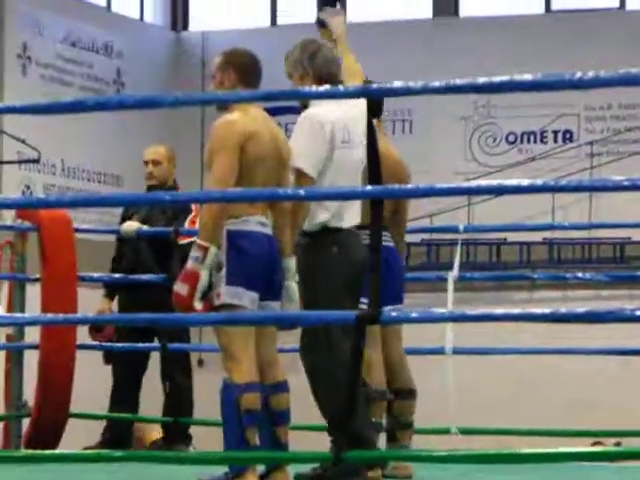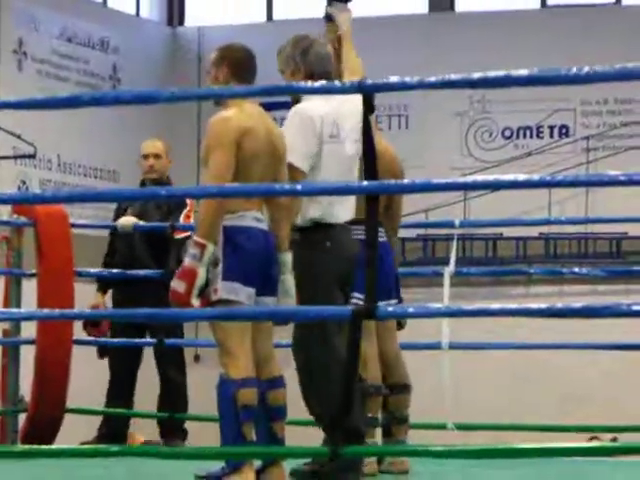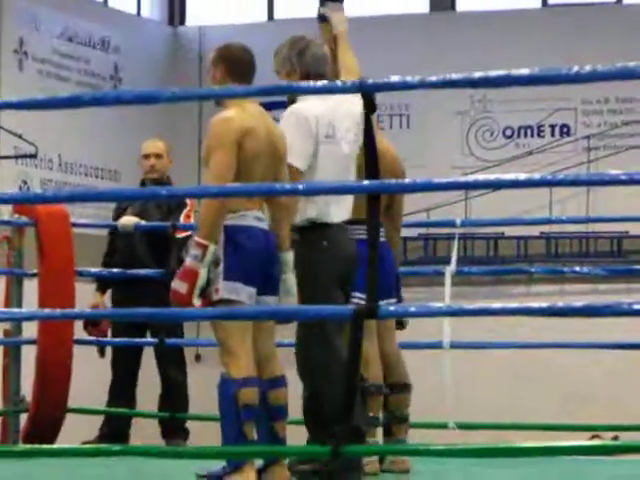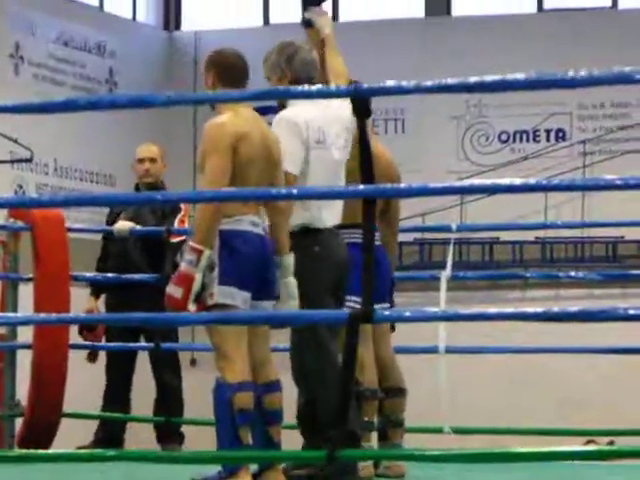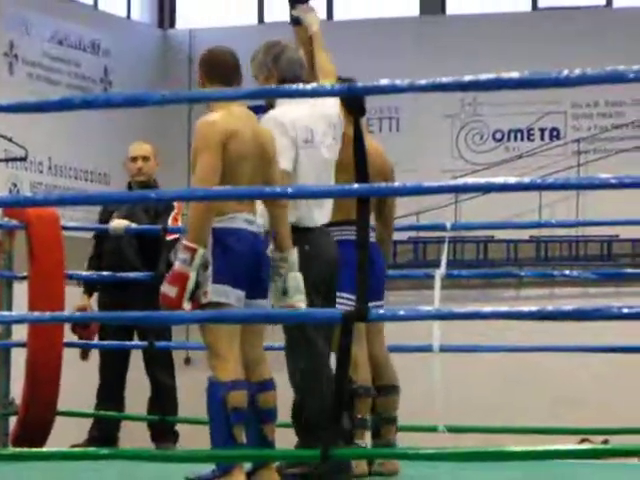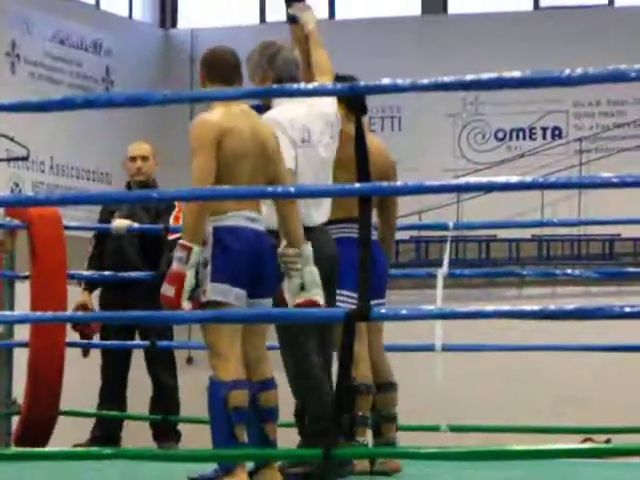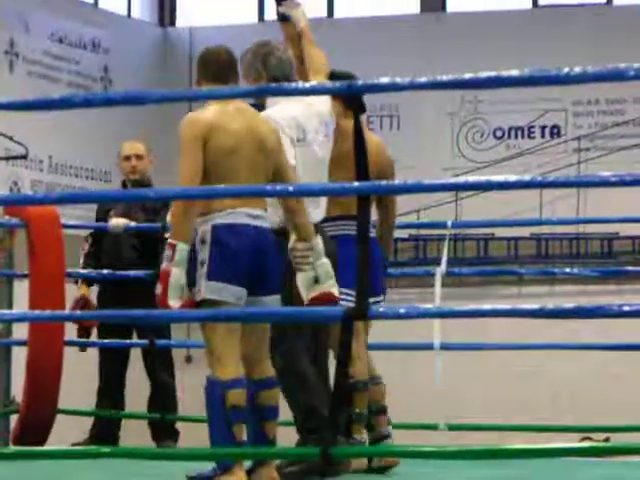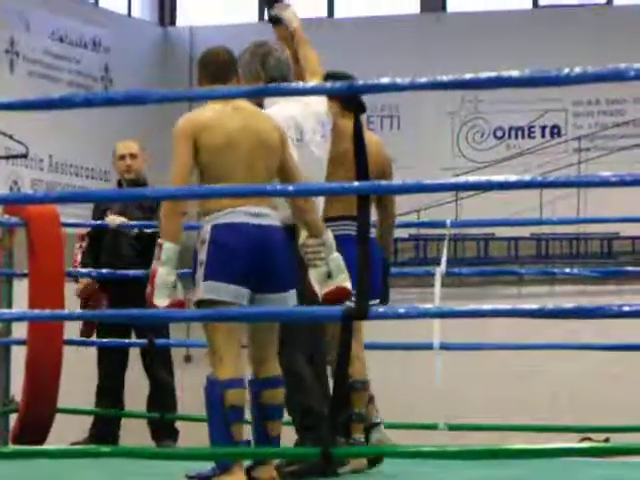
dt=0.1s
person 1, frame 1
left shoulder: (316, 117)
right shoulder: (358, 110)
left elbow: (300, 189)
left hip: (323, 247)
right hip: (349, 242)
left knee: (331, 352)
right knee: (321, 349)
person 1, frame 2
left shoulder: (305, 112)
right shoulder: (353, 107)
left elbow: (292, 183)
left hip: (316, 240)
right hip: (342, 236)
left knee: (324, 348)
right knee: (316, 345)
right ankle: (341, 440)
person 1, frame 3
left shoulder: (301, 112)
right shoulder: (350, 108)
left elbow: (291, 184)
left hip: (315, 240)
right hip: (339, 236)
left knee: (325, 348)
right knee: (319, 346)
right ankle: (323, 441)
person 1, frame 4
left shoulder: (290, 119)
right shoulder: (341, 112)
left elbow: (285, 188)
right wrist: (323, 37)
left hip: (306, 245)
right hip: (332, 243)
left knee: (316, 353)
right knee: (316, 350)
person 1, frame 5
left shoulder: (280, 119)
right shoulder: (328, 110)
left elbow: (280, 187)
right elbow: (327, 76)
left hip: (298, 243)
right hip: (322, 241)
left knee: (308, 352)
right knee: (311, 348)
person 1, frame 6
left shoulder: (276, 118)
right shoulder: (325, 110)
left elbow: (284, 184)
right elbow: (323, 72)
right hip: (322, 240)
left knee: (300, 349)
right knee: (314, 347)
left ankle: (325, 445)
right ankle: (315, 445)
person 1, frame 7
left shoulder: (272, 118)
right shoulder: (319, 107)
left hip: (289, 242)
right hip: (316, 239)
left knee: (290, 350)
right knee: (311, 349)
left ankle: (320, 442)
right ankle: (314, 444)
person 1, frame 8
left shoulder: (272, 119)
right shoulder: (316, 107)
right elbow: (311, 69)
left hip: (289, 242)
left knee: (287, 347)
right knee: (309, 348)
left ankle: (318, 443)
right ankle: (317, 443)
person 2, frame 1
right shoulder: (395, 157)
left elbow: (351, 85)
left wrist: (338, 36)
right hip: (385, 254)
left knee: (368, 350)
right knee: (392, 353)
person 2, frame 2
right shoulder: (390, 153)
left elbow: (349, 81)
right wrist: (392, 266)
right hip: (378, 250)
left knee: (362, 348)
right knee: (387, 349)
person 2, frame 3
right shoulder: (391, 153)
left elbow: (347, 82)
right wrist: (392, 266)
left hip: (350, 248)
right hip: (379, 250)
left knee: (363, 347)
right knee: (387, 348)
left ankle: (366, 446)
right ankle: (397, 444)
person 2, frame 4
right shoulder: (384, 157)
left elbow: (333, 79)
left wrist: (323, 32)
right wrist: (387, 267)
left hip: (346, 251)
right hip: (373, 253)
left knee: (359, 348)
right knee: (378, 347)
person 2, frame 5
left shoulder: (339, 134)
right shoulder: (379, 152)
right wrist: (381, 259)
left hip: (339, 250)
right hip: (365, 249)
left knee: (354, 350)
right knee: (374, 350)
person 2, frame 6
left shoulder: (339, 130)
right elbow: (390, 225)
right wrist: (382, 244)
left hip: (342, 252)
right hip: (369, 252)
left knee: (356, 352)
right knee: (376, 360)
right ankle: (385, 452)
person 2, frame 7
left shoulder: (338, 130)
right shoulder: (378, 146)
left elbow: (313, 75)
right elbow: (387, 211)
right wrist: (383, 254)
left hip: (338, 244)
right hip: (366, 246)
left knee: (350, 346)
right knee: (355, 344)
left ankle: (356, 440)
right ankle: (380, 436)
person 2, frame 8
left shoulder: (334, 133)
right shoulder: (376, 147)
left elbow: (307, 71)
right elbow: (386, 211)
right wrist: (383, 257)
left hip: (338, 248)
right hip: (363, 248)
left knee: (343, 342)
right knee: (347, 339)
left ankle: (355, 434)
right ankle: (368, 426)
person 3, frame 1
left shoulder: (229, 125)
right shoulder: (277, 134)
left elbow: (219, 198)
left wrist: (199, 259)
right wrist: (287, 269)
left hip: (236, 244)
right hip: (267, 245)
left knee: (238, 362)
right knee: (268, 361)
person 3, frame 2
left shoulder: (225, 121)
right shoulder: (273, 128)
left elbow: (215, 194)
left wrist: (196, 255)
right wrist: (284, 264)
left hip: (232, 239)
right hip: (262, 240)
left knee: (235, 357)
right knee: (263, 357)
person 3, frame 3
left shoulder: (226, 121)
right shoulder: (273, 128)
left elbow: (217, 194)
left wrist: (197, 256)
right wrist: (285, 264)
left hip: (233, 239)
right hip: (263, 239)
left knee: (236, 357)
right knee: (265, 356)
person 3, frame 4
left shoulder: (220, 127)
right shoulder: (268, 133)
left elbow: (212, 200)
left wrist: (192, 261)
right wrist: (284, 268)
left hip: (228, 244)
right hip: (260, 244)
left knee: (231, 362)
right knee: (260, 361)
person 3, frame 5
left shoulder: (212, 124)
right shoulder: (261, 131)
left elbow: (203, 198)
right elbow: (278, 204)
left wrist: (186, 260)
right wrist: (287, 264)
left hip: (222, 243)
right hip: (253, 242)
left knee: (224, 360)
right knee: (254, 359)
person 3, frame 6
left shoulder: (208, 123)
right shoulder: (267, 129)
left elbow: (198, 198)
right elbow: (287, 202)
left wrist: (185, 260)
right wrist: (302, 262)
left hip: (224, 240)
right hip: (259, 240)
left knee: (224, 360)
right knee: (257, 359)
person 3, frame 7
left shoulder: (198, 121)
right shoulder: (266, 126)
left elbow: (185, 196)
right elbow: (293, 196)
left wrist: (173, 259)
right wrist: (313, 256)
left hip: (223, 238)
right hip: (262, 238)
left knee: (223, 359)
right knee: (258, 358)
person 3, frame 8
left shoulder: (192, 123)
right shoulder: (270, 125)
left elbow: (176, 197)
right elbow: (303, 195)
left wrist: (164, 262)
right wrist: (326, 250)
left hip: (226, 237)
right hip: (271, 236)
left knee: (224, 357)
right knee: (266, 357)
person 4, frame 1
left shoulder: (184, 206)
right shoulder: (132, 207)
left elbow: (180, 242)
right elbow: (120, 256)
left wrist: (144, 230)
right wrist: (108, 296)
left hip: (168, 301)
right hip: (132, 301)
left knee: (175, 371)
right knee: (124, 371)
left ankle: (177, 438)
right ankle: (116, 437)
person 4, frame 2
left shoulder: (179, 201)
right shoulder: (126, 202)
left elbow: (176, 237)
right elbow: (113, 250)
left wrist: (140, 225)
right wrist: (102, 291)
left hip: (162, 295)
right hip: (126, 295)
left knee: (170, 366)
right knee: (121, 366)
left ankle: (173, 434)
right ankle: (112, 432)
person 4, frame 3
left shoulder: (179, 201)
right shoulder: (126, 202)
left elbow: (176, 237)
right elbow: (112, 250)
left wrist: (141, 225)
right wrist: (101, 291)
left hip: (162, 295)
right hip: (125, 295)
left knee: (170, 365)
right knee: (122, 366)
left ankle: (175, 433)
right ankle: (113, 432)
person 4, frame 4
left shoulder: (174, 205)
right shoulder: (119, 207)
left elbow: (171, 241)
right elbow: (106, 254)
left wrist: (137, 229)
right wrist: (94, 296)
left hip: (157, 299)
right hip: (120, 299)
left knee: (165, 369)
right knee: (117, 370)
left ankle: (170, 438)
right ankle: (108, 437)
person 4, frame 5
left shoulder: (167, 203)
right shoulder: (111, 205)
left elbow: (165, 239)
right elbow: (98, 252)
left wrist: (132, 228)
right wrist: (87, 293)
left hip: (150, 297)
right hip: (113, 297)
left knee: (159, 368)
right knee: (110, 369)
left ankle: (164, 437)
right ankle: (102, 435)
person 4, frame 6
left shoulder: (167, 202)
right shoulder: (111, 205)
left elbow: (168, 238)
right elbow: (97, 251)
left wrist: (134, 227)
right wrist: (87, 290)
left hip: (152, 297)
right hip: (114, 297)
left knee: (161, 367)
right knee: (112, 368)
left ankle: (167, 436)
right ankle: (105, 435)
person 4, frame 7
left shoulder: (162, 200)
right shoulder: (107, 204)
left elbow: (165, 236)
right elbow: (93, 248)
left wrist: (131, 226)
right wrist: (84, 285)
left hip: (149, 295)
right hip: (112, 296)
left knee: (159, 366)
right knee: (110, 367)
left ankle: (165, 435)
right ankle: (103, 433)
person 4, frame 8
left shoulder: (159, 199)
right shoulder: (104, 203)
right elbow: (89, 246)
left wrist: (133, 228)
right wrist: (85, 275)
left hip: (147, 294)
right hip: (110, 295)
left knee: (158, 365)
right knee: (109, 366)
left ankle: (165, 434)
right ankle: (103, 433)
